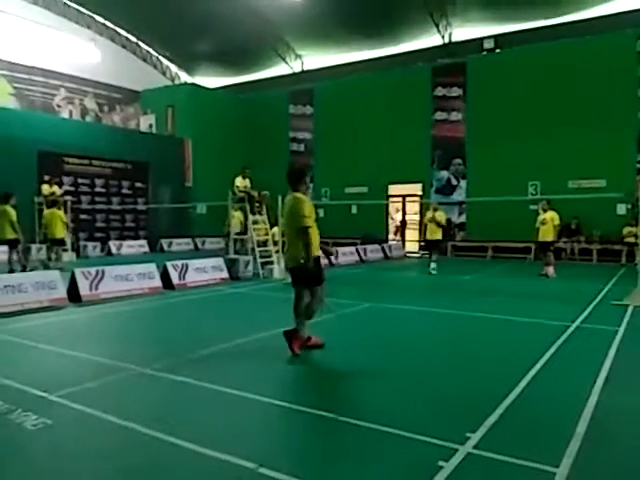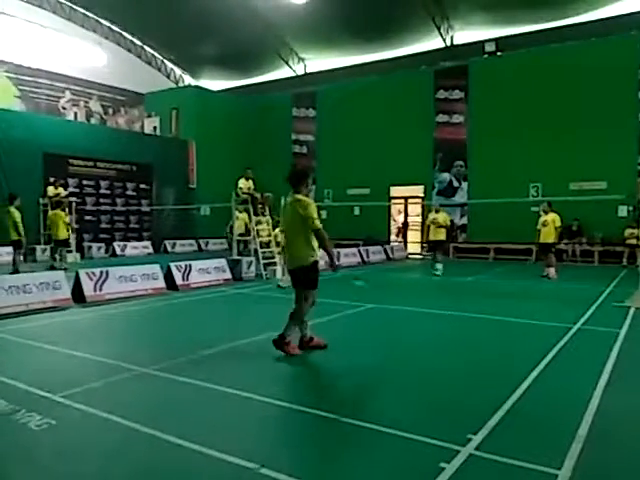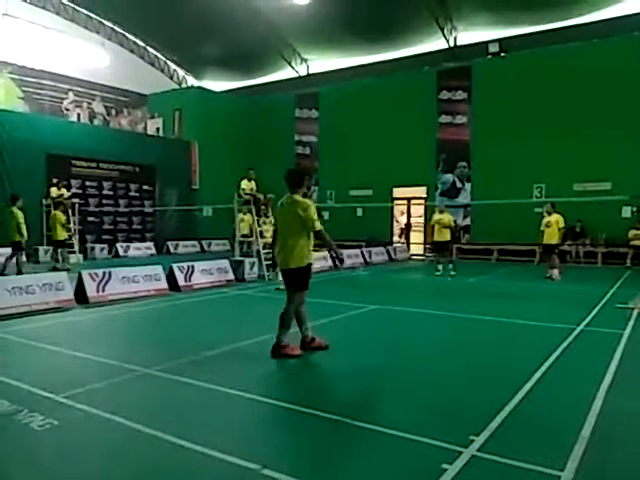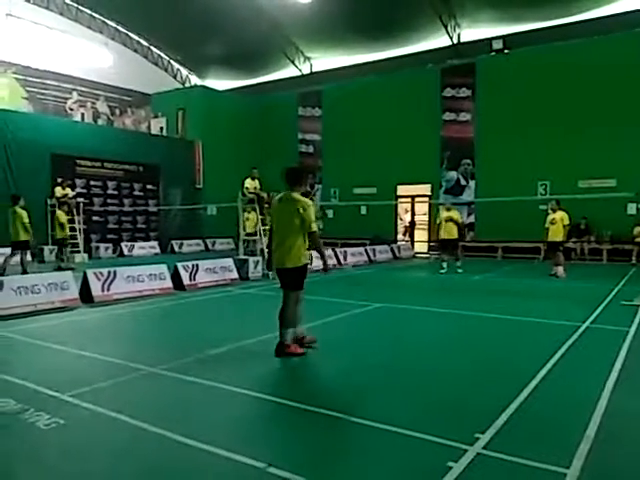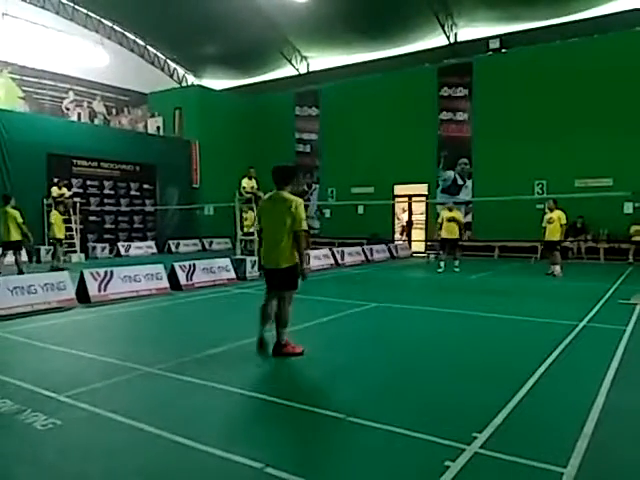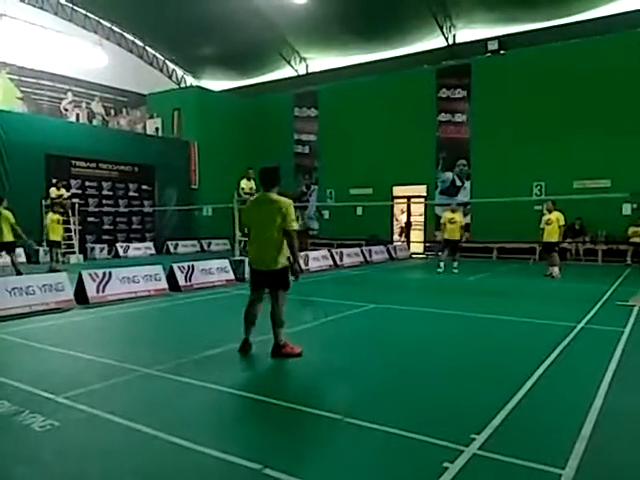
dt=0.2s
person 1, frame 1
left shoulder: (290, 200)
right shoulder: (302, 201)
right elbow: (306, 232)
left wrist: (320, 246)
right wrist: (310, 259)
left hip: (293, 259)
right hip: (306, 258)
left knee: (301, 297)
right knee: (317, 296)
left ankle: (302, 336)
right ankle: (297, 331)
person 1, frame 2
left shoulder: (288, 203)
right shoulder: (306, 203)
right elbow: (319, 232)
right wrist: (332, 256)
left hip: (292, 260)
right hip: (305, 259)
left knee: (301, 299)
right knee: (308, 301)
left ankle: (305, 338)
right ankle: (284, 338)
person 1, frame 3
left shoulder: (281, 204)
right shoulder: (305, 205)
left elbow: (276, 233)
right elbow: (319, 233)
left wrist: (275, 255)
right wrist: (336, 252)
left hip: (285, 260)
right hip: (299, 261)
left knee: (298, 300)
right knee: (293, 302)
left ankle: (307, 338)
right ankle: (280, 344)
person 1, frame 4
left shoulder: (277, 202)
right shoulder: (304, 204)
left elbow: (272, 231)
right elbow: (313, 235)
left wrist: (270, 255)
right wrist: (324, 257)
left hip: (279, 259)
right hip: (295, 260)
left knee: (294, 297)
right knee: (290, 300)
left ankle: (297, 335)
right ankle: (284, 344)
person 1, frame 5
left shoulder: (264, 202)
right shoulder: (295, 203)
left elbow: (261, 232)
right elbow: (299, 235)
right wrist: (302, 263)
left hip: (268, 259)
right hip: (286, 260)
left knee: (270, 298)
right knee: (285, 300)
left ankle: (261, 337)
right ankle: (281, 344)
person 1, frame 6
left shoulder: (251, 204)
right shoulder: (284, 204)
left elbow: (249, 233)
right elbow: (290, 235)
right wrist: (295, 261)
left hip: (256, 261)
right hip: (276, 262)
left knee: (255, 300)
right knee: (278, 302)
left ankle: (246, 340)
right ankle: (279, 344)
